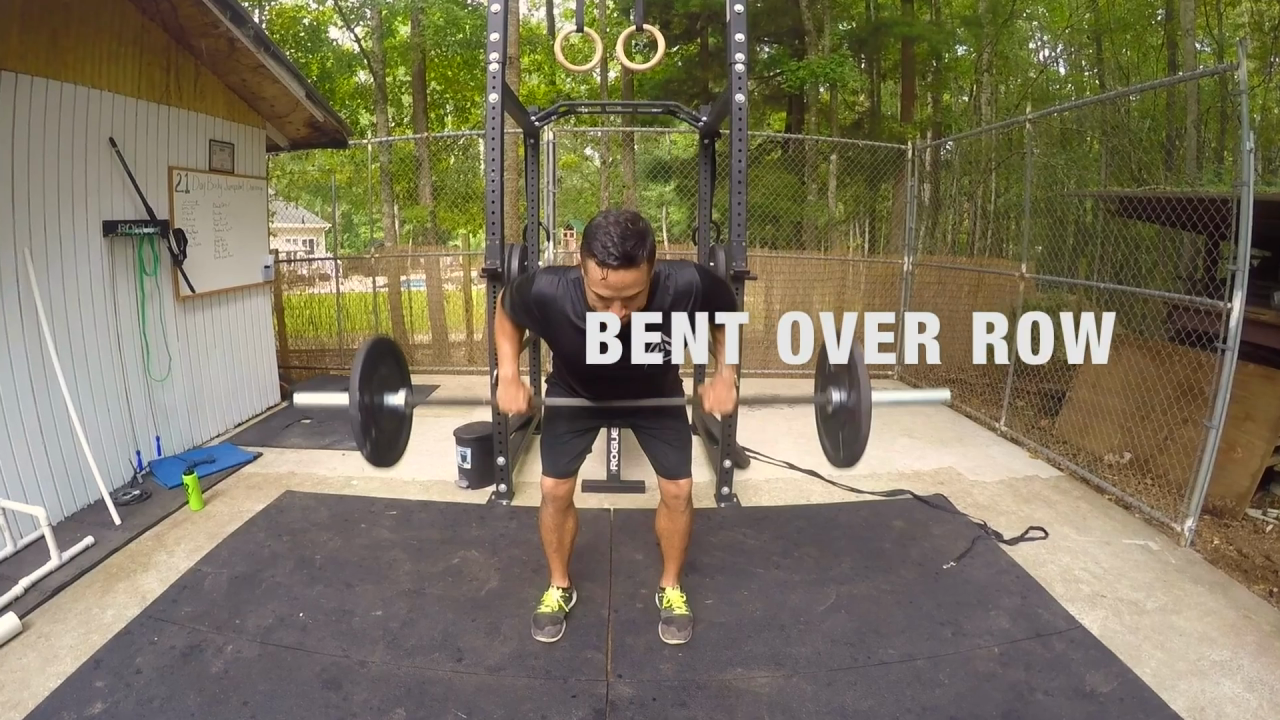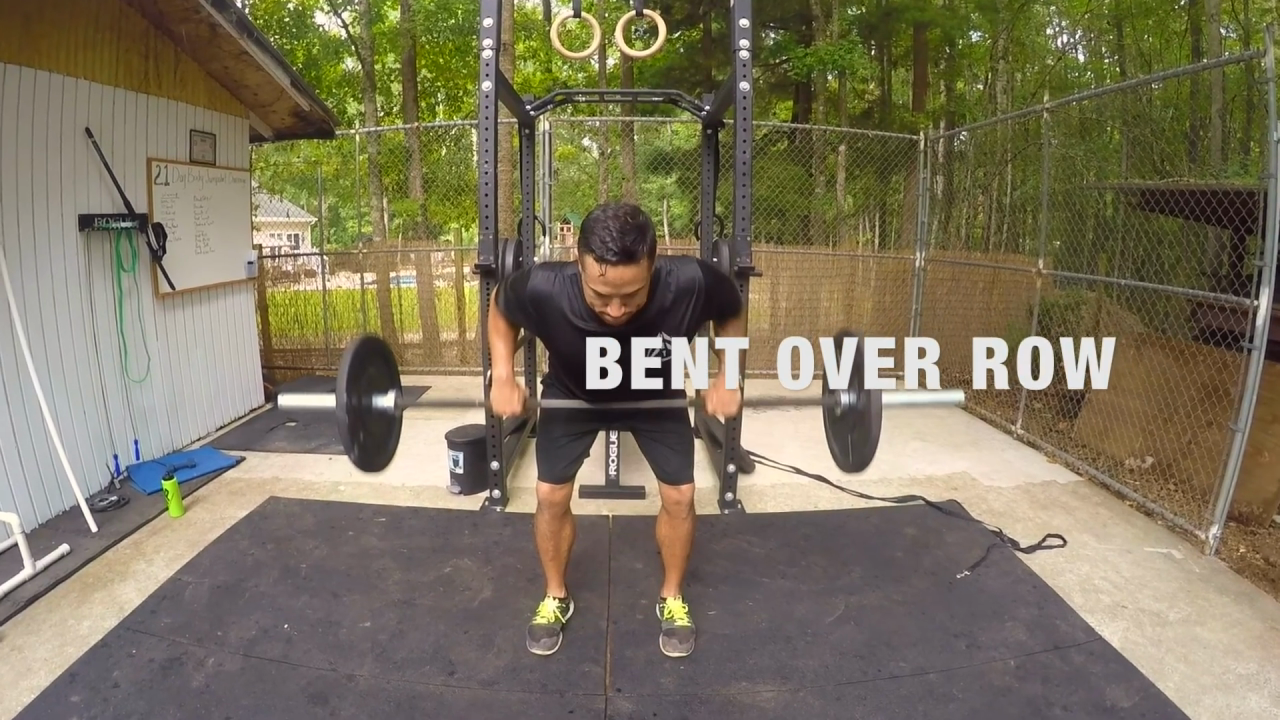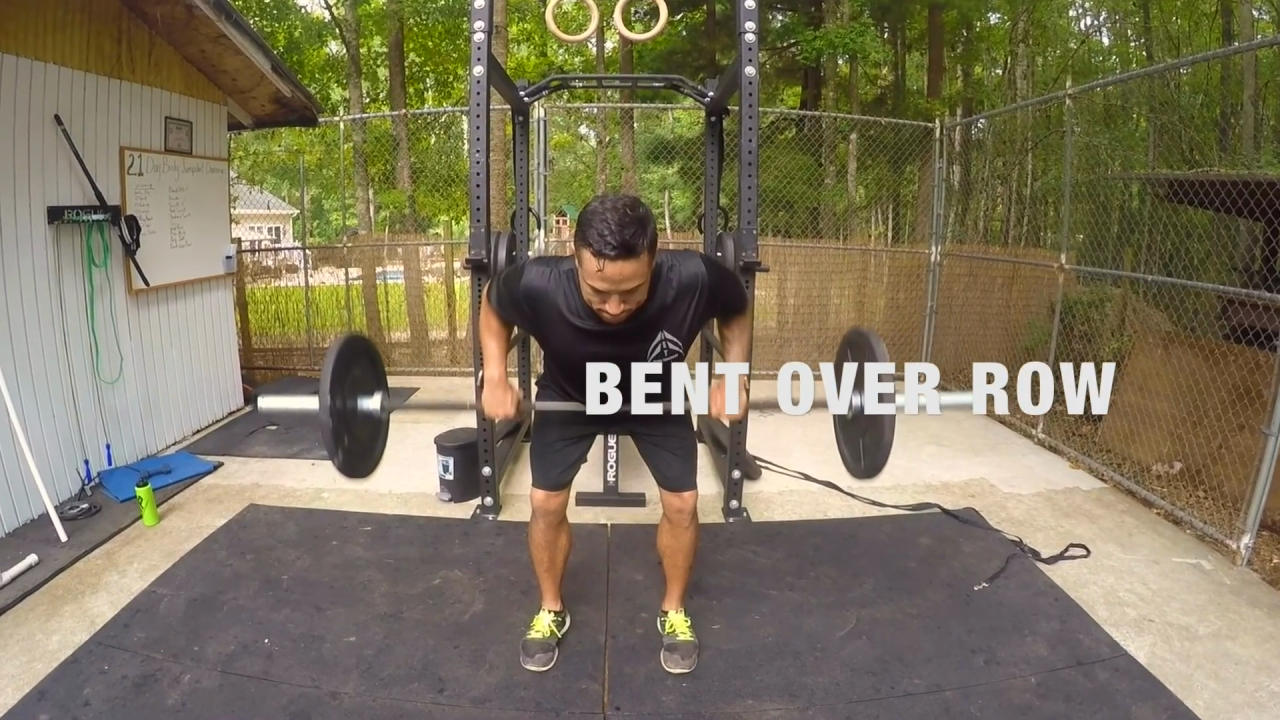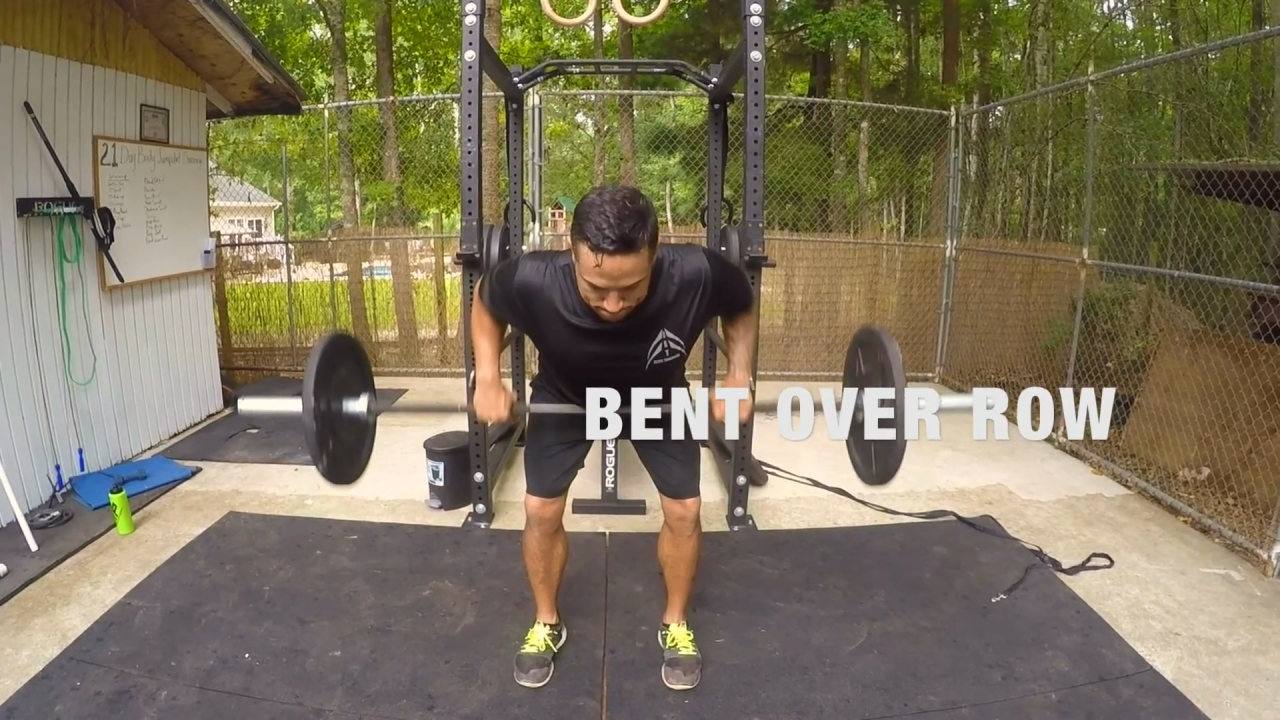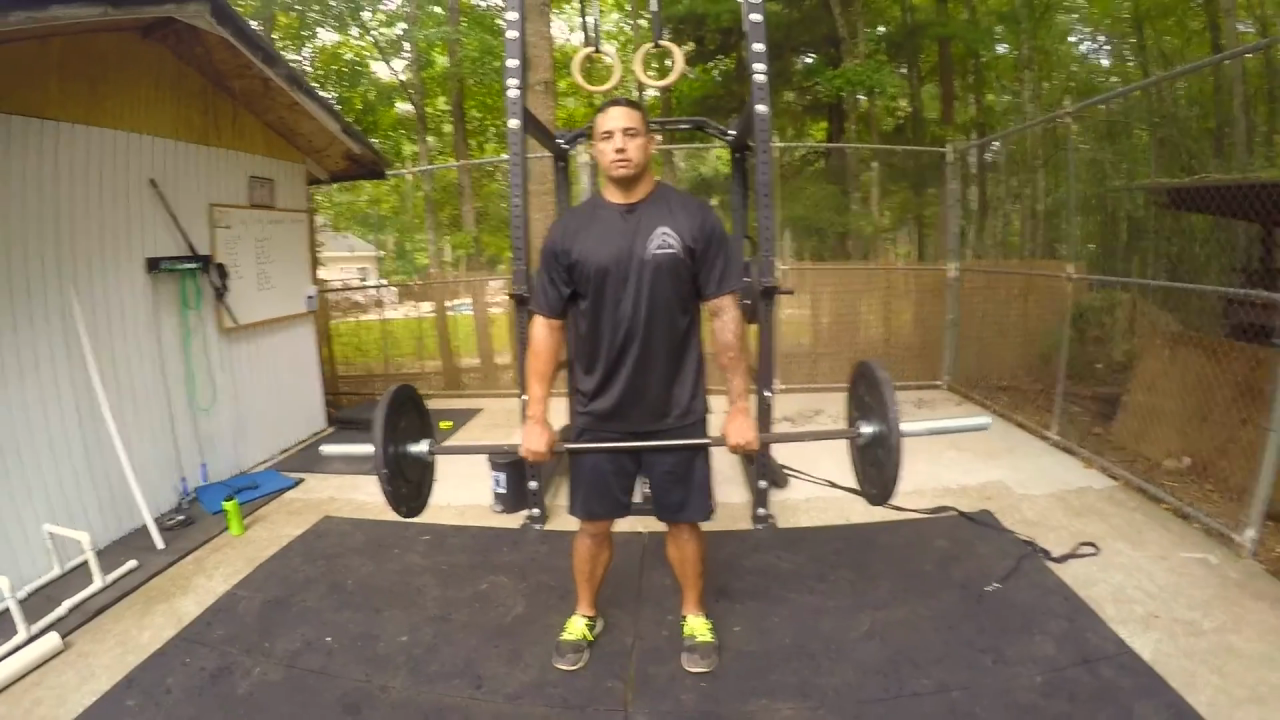
dt=1s
person 1, frame 1
left shoulder: (689, 286)
right shoulder: (546, 291)
left elbow: (727, 313)
right elbow: (506, 308)
left wrist: (724, 375)
right wrist: (509, 375)
left hip: (656, 394)
right hip: (574, 393)
left knee: (678, 489)
right knee: (554, 488)
left ankle: (670, 588)
right ankle: (559, 587)
person 1, frame 2
left shoulder: (691, 282)
right shoulder: (542, 288)
left elbow: (731, 312)
right elbow: (500, 307)
left wrist: (726, 377)
right wrist: (503, 377)
left hip: (656, 394)
right hip: (571, 394)
left knee: (679, 495)
right knee: (551, 494)
left ankle: (671, 598)
right ankle: (555, 598)
person 1, frame 3
left shoulder: (695, 278)
right shoulder: (538, 284)
left elbow: (736, 309)
right elbow: (492, 303)
left wrist: (732, 378)
right wrist: (495, 377)
left hip: (657, 397)
right hip: (568, 396)
left knee: (682, 502)
right knee: (546, 501)
left ankle: (674, 611)
right ankle: (551, 611)
person 1, frame 4
left shoulder: (697, 274)
right shoulder: (531, 280)
left elbow: (742, 307)
right elbow: (484, 301)
left wrist: (738, 378)
right wrist: (487, 378)
left hip: (659, 397)
right hip: (563, 398)
left knee: (684, 510)
right knee: (541, 508)
left ankle: (675, 625)
right ankle: (546, 623)
person 1, frame 5
left shoulder: (694, 218)
right shoulder: (569, 230)
left elbow: (724, 313)
right elbow: (547, 325)
left wrist: (740, 406)
right wrist: (535, 416)
left hip: (677, 414)
right hip: (598, 415)
left knee: (683, 520)
right knee: (593, 523)
left ankle: (693, 616)
right ankle: (585, 615)
